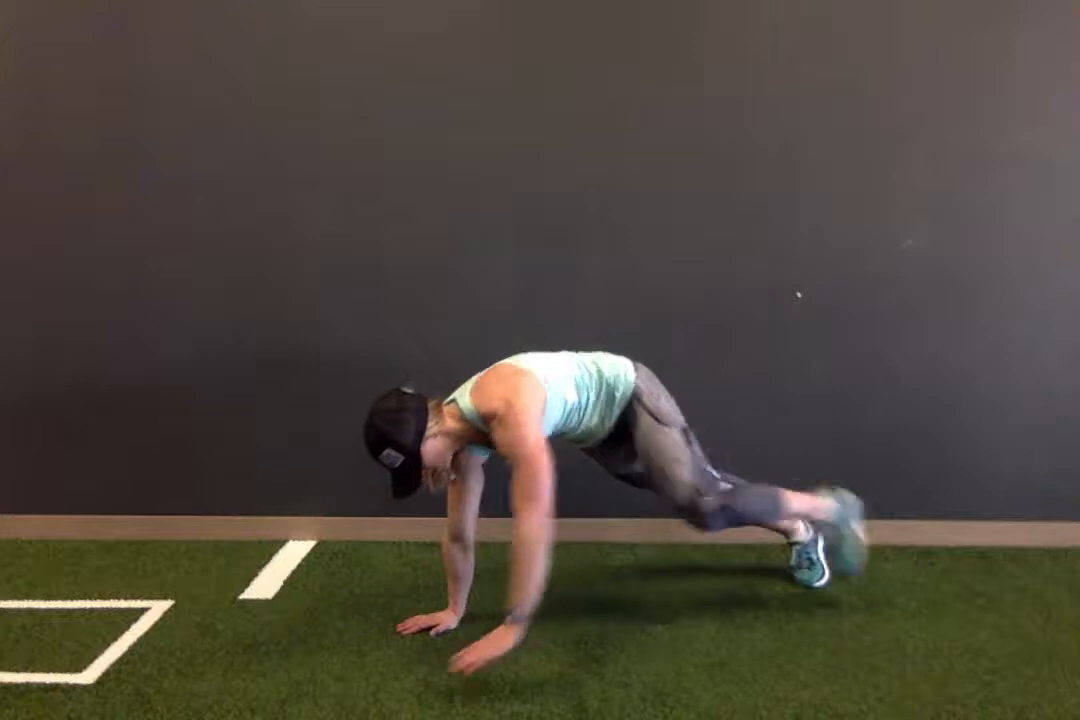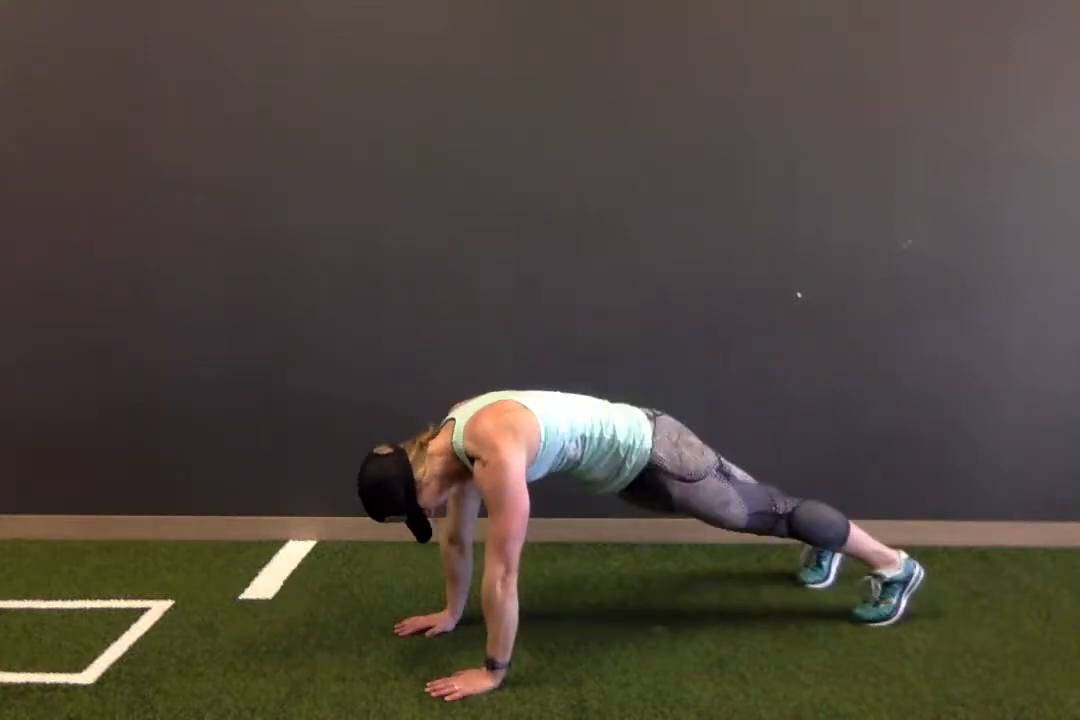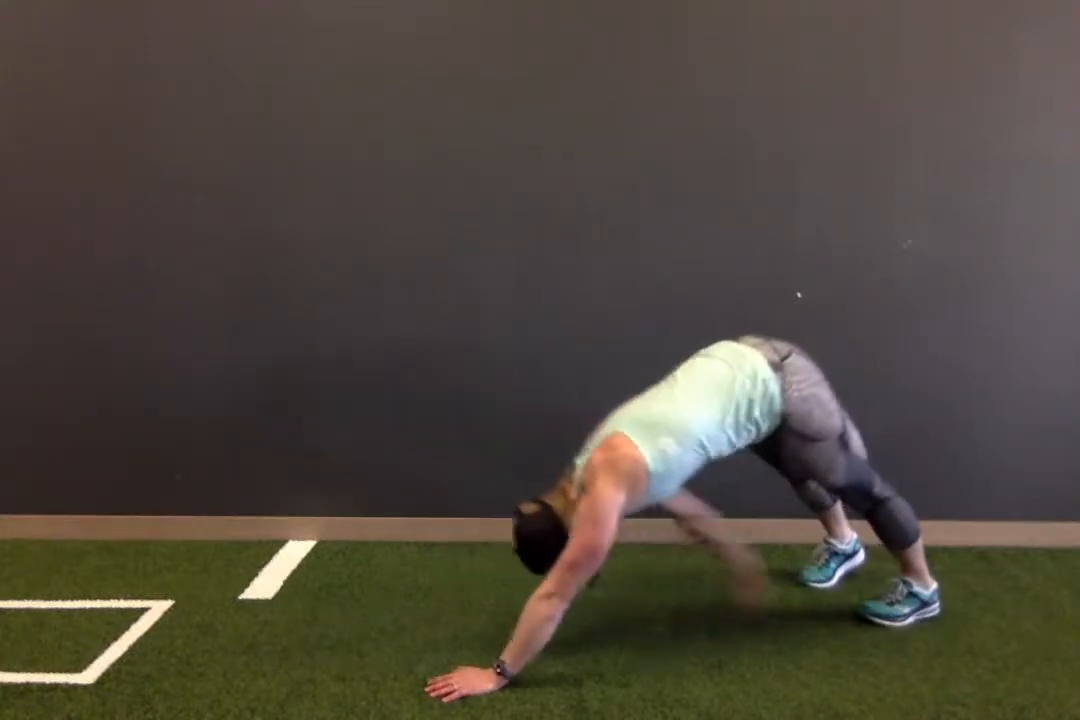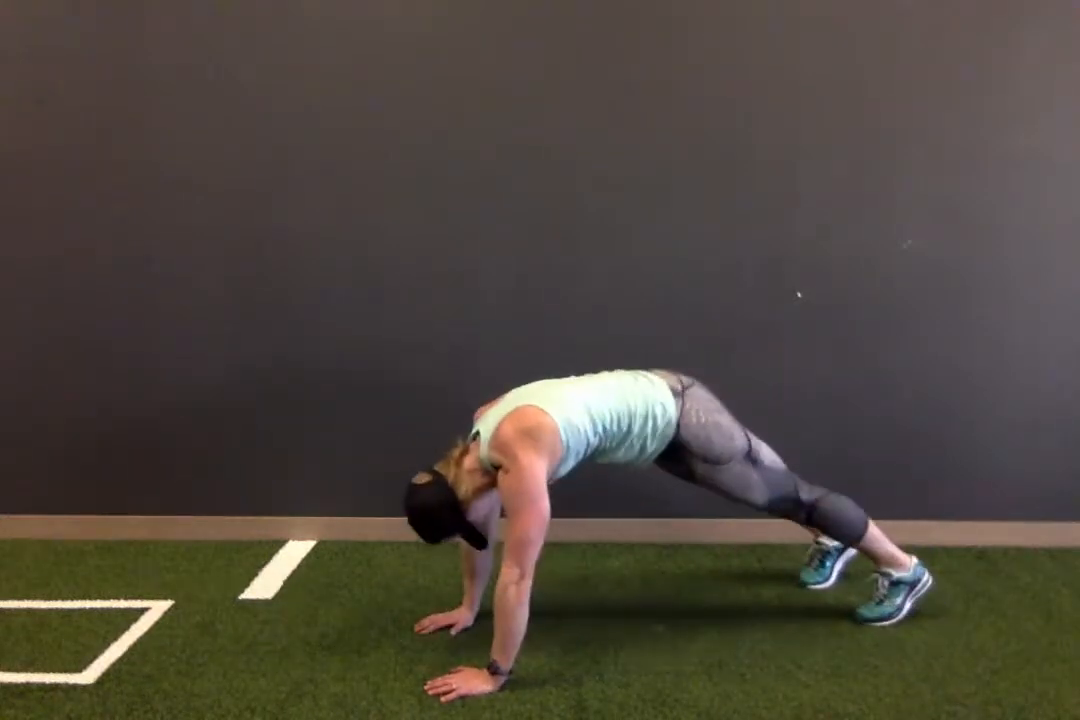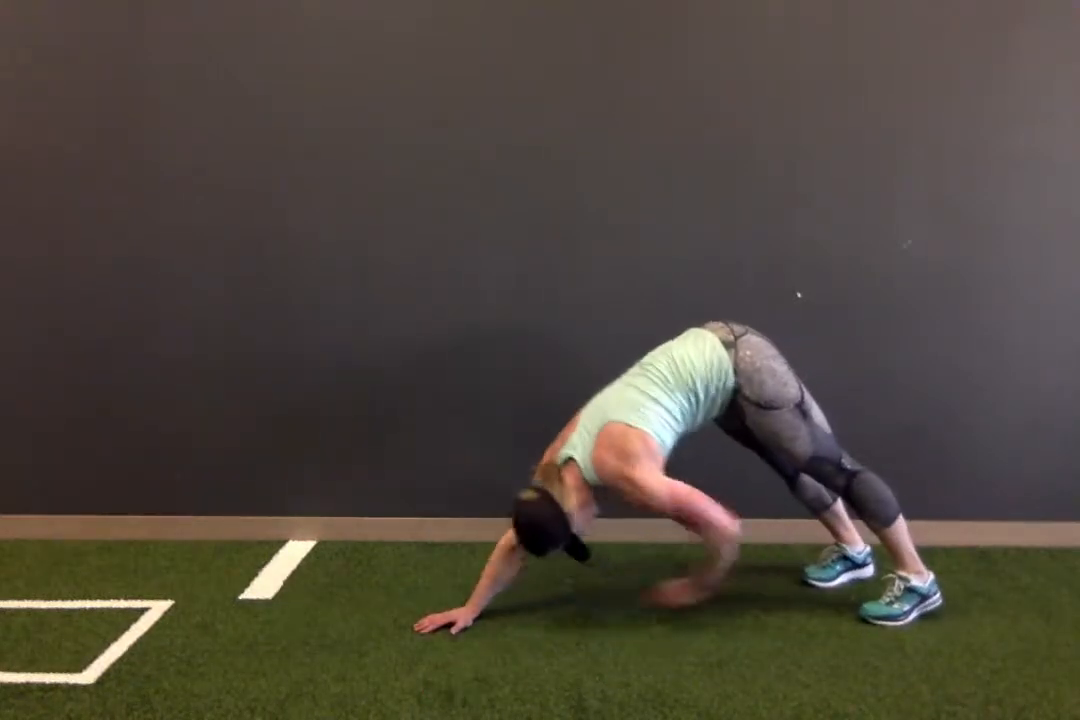
dt=1s
person 1, frame 1
left shoulder: (508, 412)
right shoulder: (458, 435)
left elbow: (533, 521)
right elbow: (458, 533)
left wrist: (513, 626)
right wrist: (454, 610)
left hip: (629, 395)
right hip: (596, 433)
left knee: (703, 506)
right knee: (696, 481)
left ankle: (827, 509)
right ankle: (800, 535)
person 1, frame 2
left shoulder: (493, 451)
right shoulder: (453, 440)
left elbow: (501, 571)
right elbow: (457, 538)
left wrist: (493, 670)
right wrist: (451, 612)
left hip: (647, 449)
right hip: (628, 460)
left knee: (760, 510)
right knee: (744, 499)
left ankle: (893, 568)
right ankle: (823, 543)
person 1, frame 3
left shoulder: (606, 489)
right shoulder: (597, 471)
left elbow: (555, 595)
right elbow: (683, 505)
left wrist: (499, 674)
right wrist: (739, 558)
left hip: (781, 385)
right hip: (741, 364)
left knee: (857, 484)
right knee: (801, 466)
left ankle: (920, 587)
right ankle: (841, 545)
person 1, frame 4
left shoulder: (519, 456)
right shoulder: (483, 428)
left elbow: (517, 575)
right elbow: (477, 530)
left wrist: (494, 674)
right wrist: (468, 608)
left hip: (674, 413)
right hip: (654, 403)
left knee: (784, 493)
right knee: (767, 485)
left ankle: (902, 569)
right ankle: (832, 544)
person 1, frame 5
left shoulder: (626, 473)
right shoulder: (557, 463)
left elbow: (724, 528)
right elbow: (516, 538)
left wrist: (699, 586)
right wrist: (469, 608)
left hip: (739, 364)
right hip: (712, 352)
left knee: (832, 466)
right knee: (786, 459)
left ankle: (916, 579)
right ankle: (851, 551)
